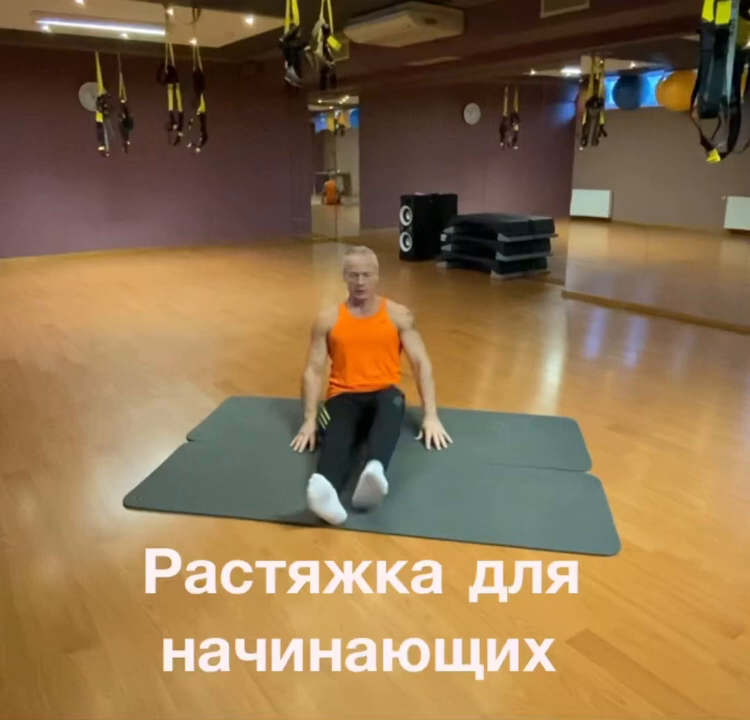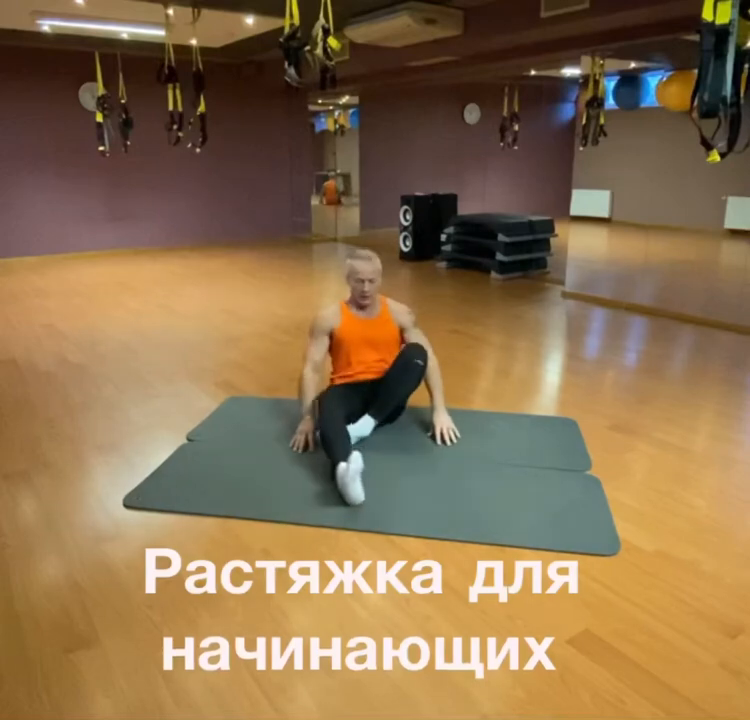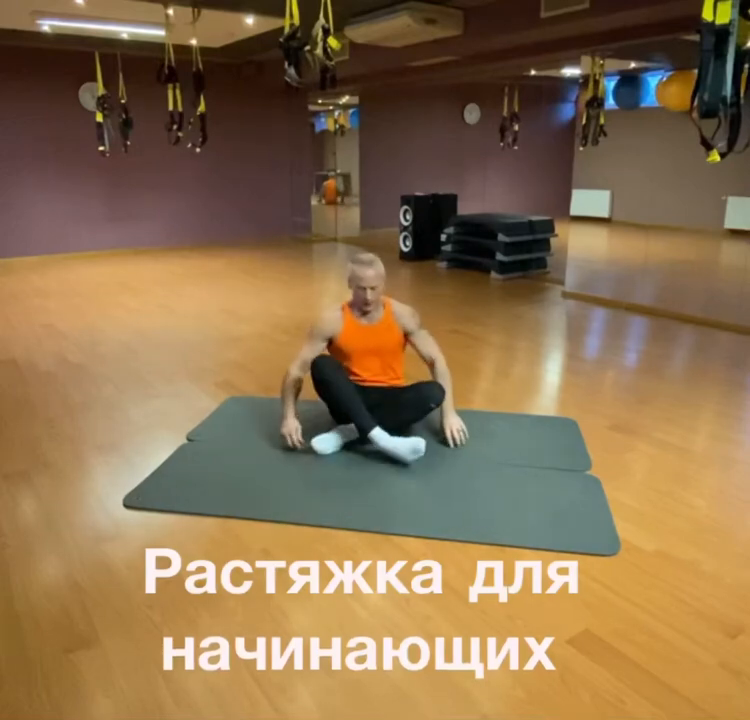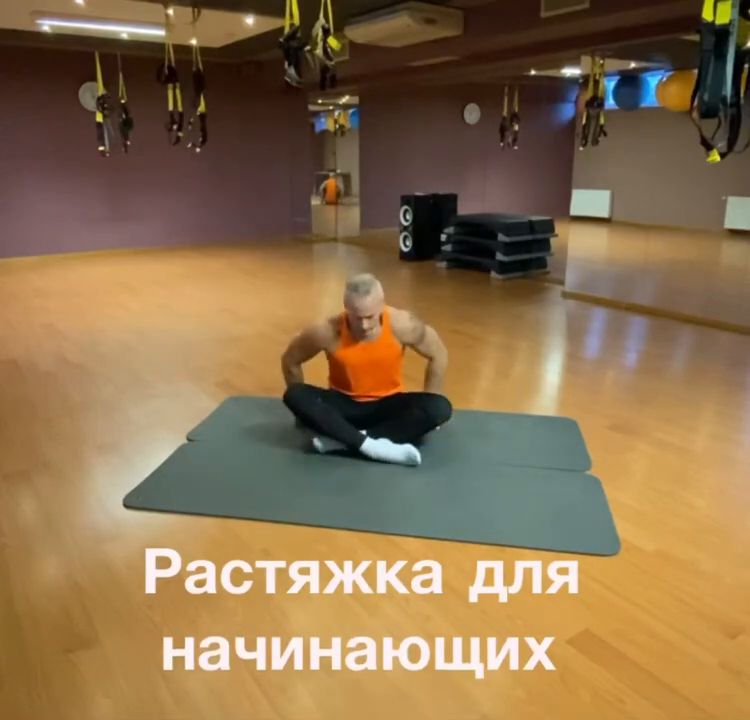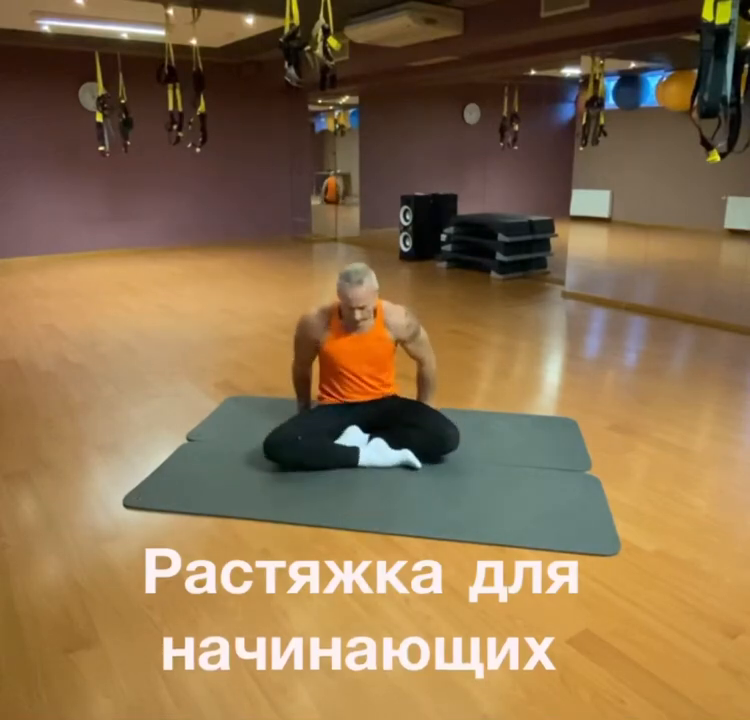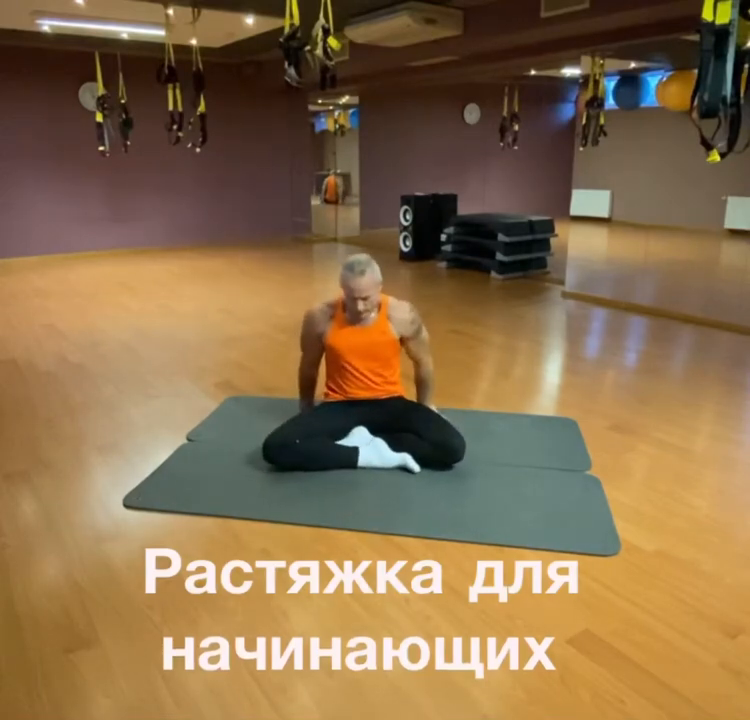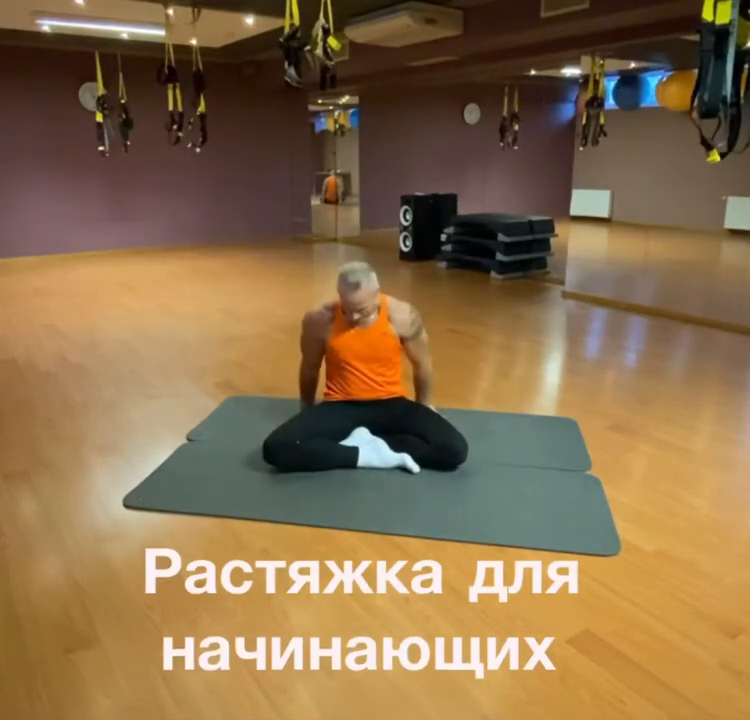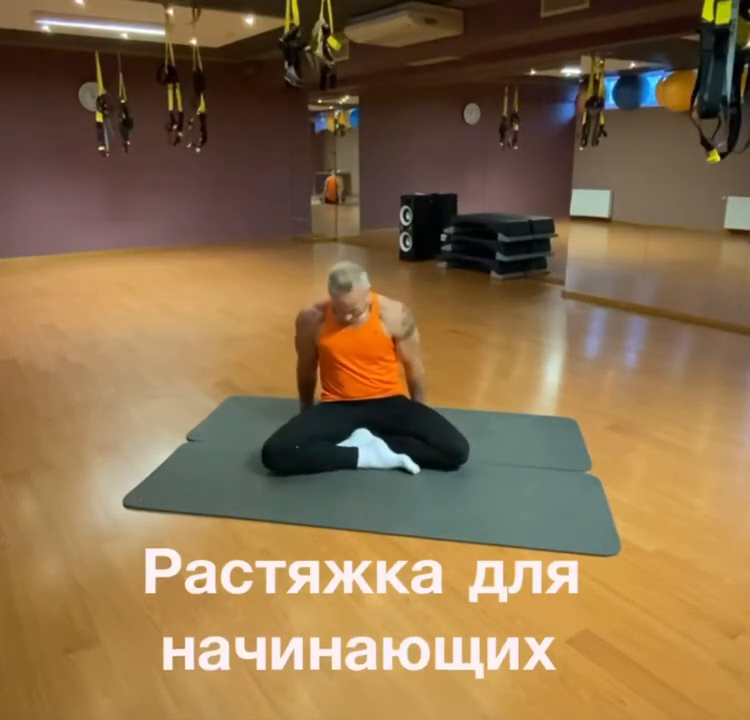
dt=0.5s
person 1, frame 1
left shoulder: (399, 315)
right shoulder: (328, 320)
left elbow: (421, 362)
right elbow: (313, 370)
left wrist: (431, 415)
right wrist: (309, 419)
left hip: (383, 396)
right hip: (345, 397)
left knee: (392, 399)
right knee: (336, 434)
left ankle: (372, 472)
right ankle: (327, 491)
person 1, frame 2
left shoulder: (399, 314)
right shoulder: (329, 318)
left elbow: (429, 358)
right elbow: (312, 368)
left wrist: (440, 410)
right wrist: (307, 417)
left hip: (389, 397)
right hip: (348, 391)
left knee: (416, 353)
right knee: (326, 402)
left ankle: (363, 425)
right ankle: (344, 467)
person 1, frame 3
left shoulder: (403, 316)
right shoulder: (332, 321)
left elbow: (436, 360)
right elbow: (295, 369)
left wrist: (449, 413)
right wrist: (289, 416)
left hip: (390, 399)
right hip: (350, 398)
left knee: (434, 393)
right knee: (321, 364)
left ankle: (349, 432)
right ankle: (379, 438)
person 1, frame 4
left shoulder: (402, 325)
right shoulder: (326, 332)
left elbow: (439, 355)
right elbow: (289, 361)
left wrist: (427, 402)
right wrist: (304, 409)
left hip: (389, 405)
right hip: (344, 405)
left knee: (440, 408)
right knee: (294, 396)
left ankle: (344, 438)
right ankle: (370, 446)
person 1, frame 5
left shoulder: (398, 320)
right shoulder: (314, 324)
left elbow: (426, 361)
right elbow: (302, 368)
left wrist: (425, 406)
right wrist: (304, 411)
left hip: (384, 404)
right hip: (336, 408)
left knee: (447, 437)
right knee: (276, 446)
left ankle: (359, 440)
right ankle: (367, 455)
person 1, frame 6
left shoulder: (402, 316)
right shoulder: (320, 318)
left elbow: (423, 362)
right elbow: (309, 367)
left wrist: (425, 406)
right wrist: (306, 411)
left hip: (390, 404)
right hip: (341, 406)
left knee: (453, 448)
right knee: (275, 448)
left ankle: (359, 443)
right ankle: (366, 455)
person 1, frame 7
left shoulder: (402, 316)
right shoulder: (319, 320)
left elbow: (422, 363)
right elbow: (310, 369)
left wrist: (423, 407)
right wrist: (307, 413)
left hip: (391, 404)
right hip: (341, 406)
left knee: (455, 450)
right knee: (276, 448)
left ankle: (362, 443)
right ankle: (369, 455)
person 1, frame 8
left shoulder: (394, 315)
right shoulder: (311, 319)
left elbow: (413, 365)
right elbow: (306, 369)
left wrist: (419, 413)
right wrist: (306, 412)
left hip: (389, 403)
right hip: (338, 406)
left knee: (456, 450)
right knee: (275, 453)
left ankle: (366, 442)
right ankle: (370, 455)
